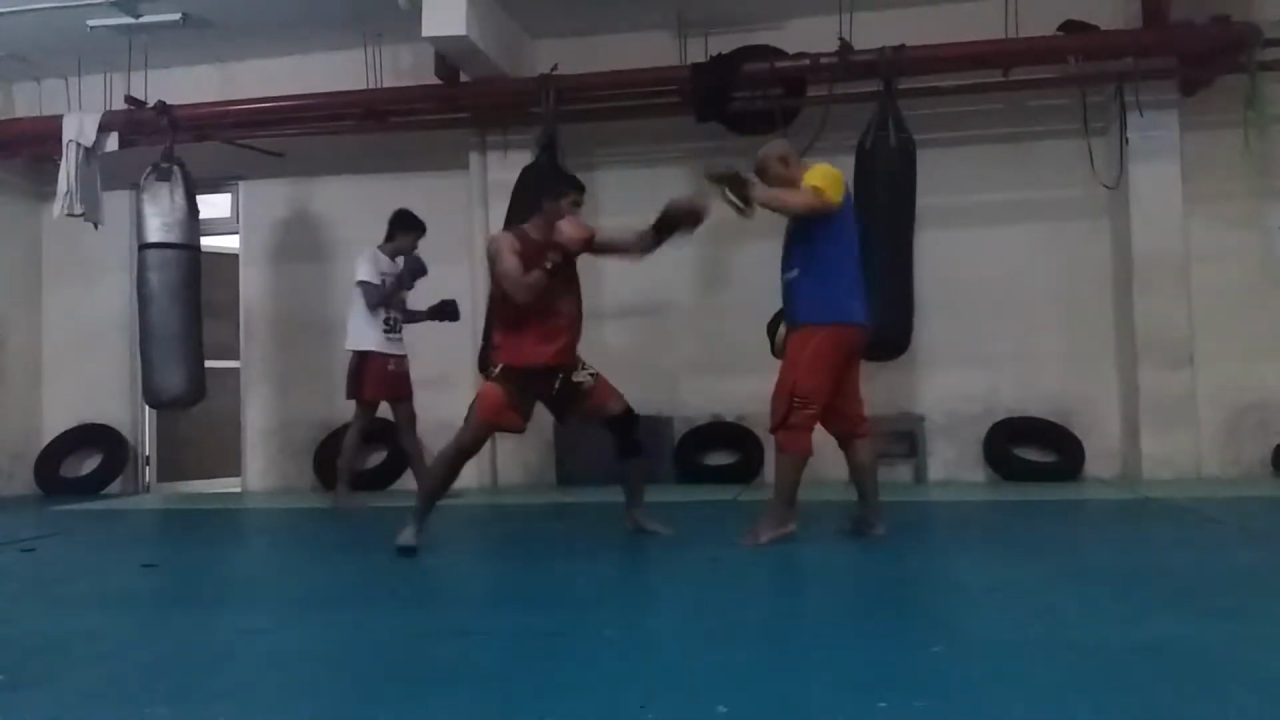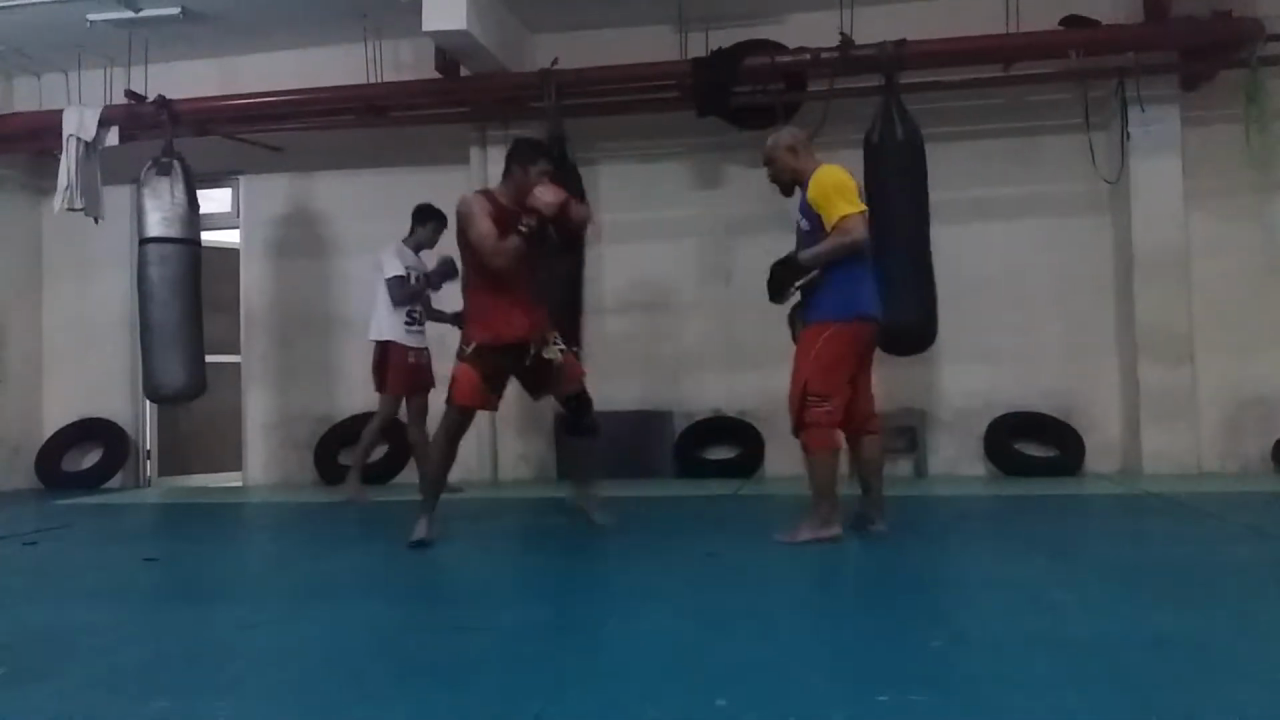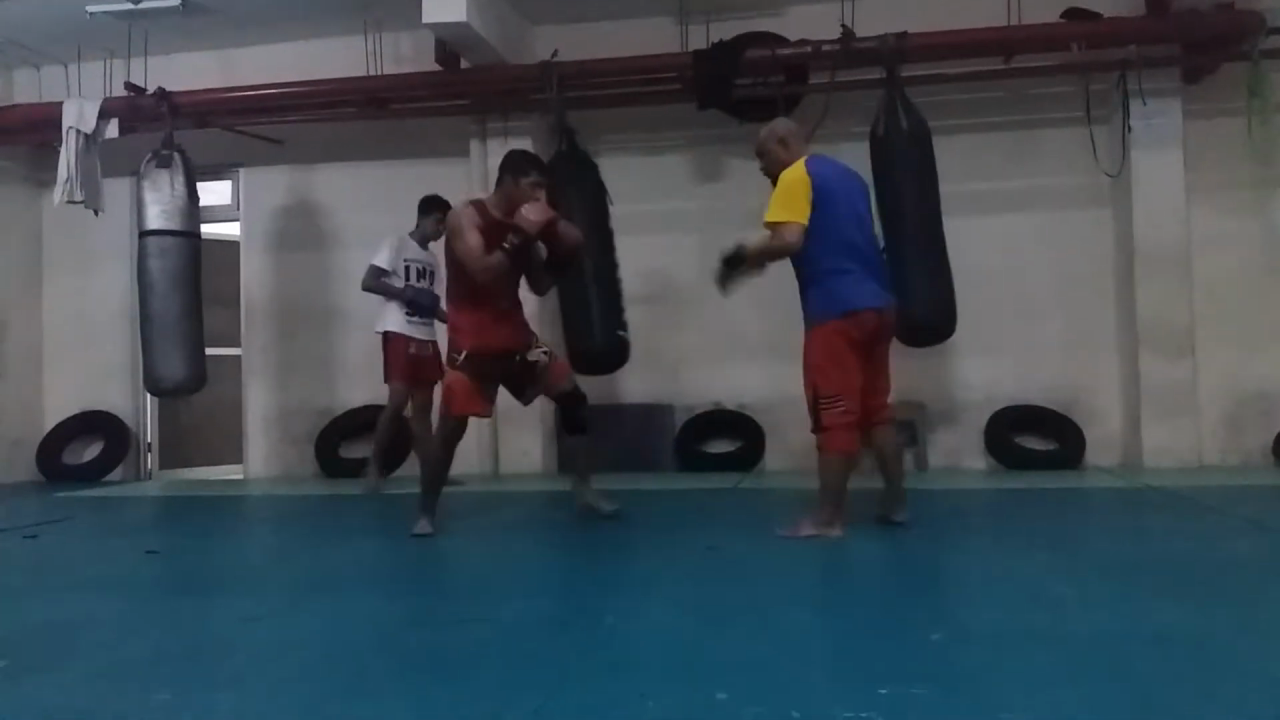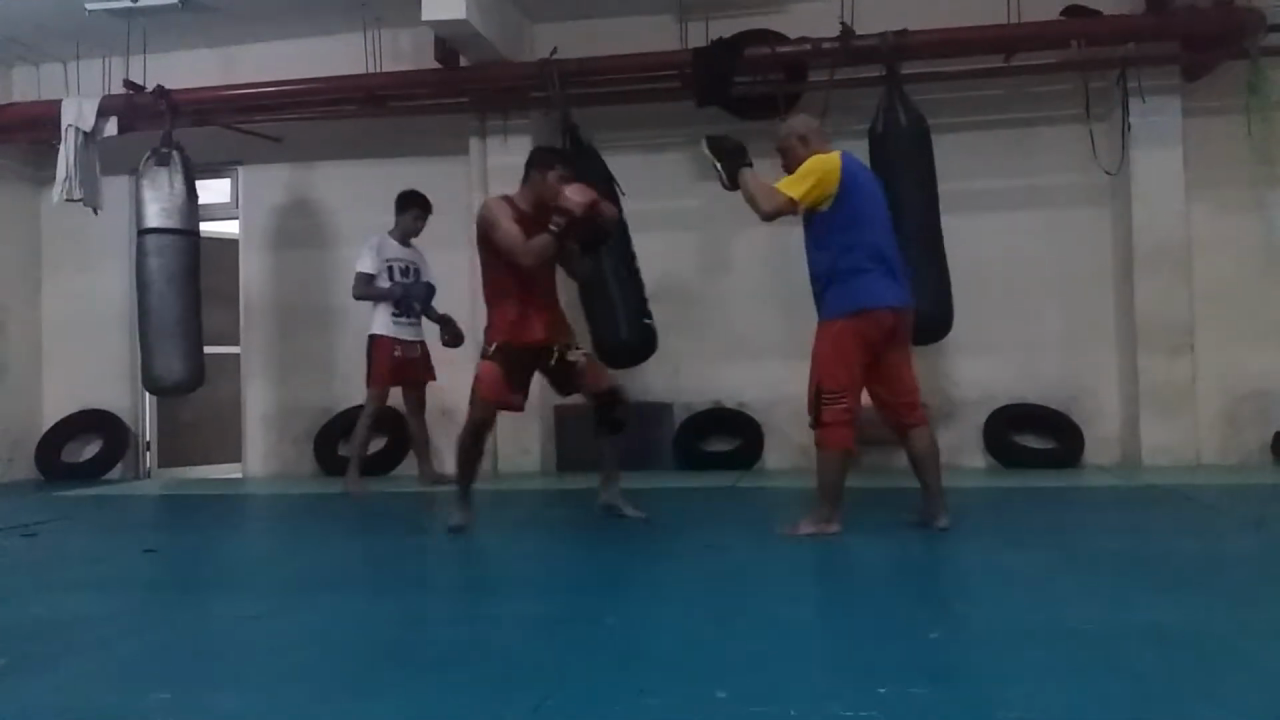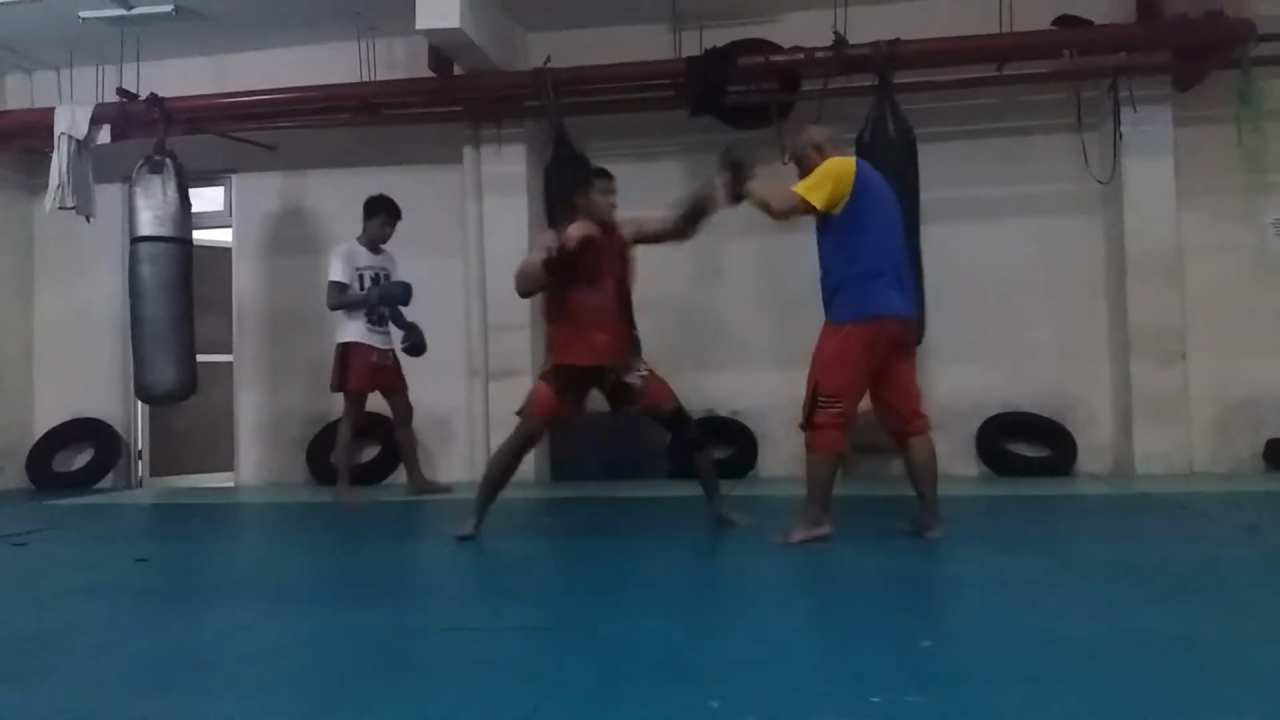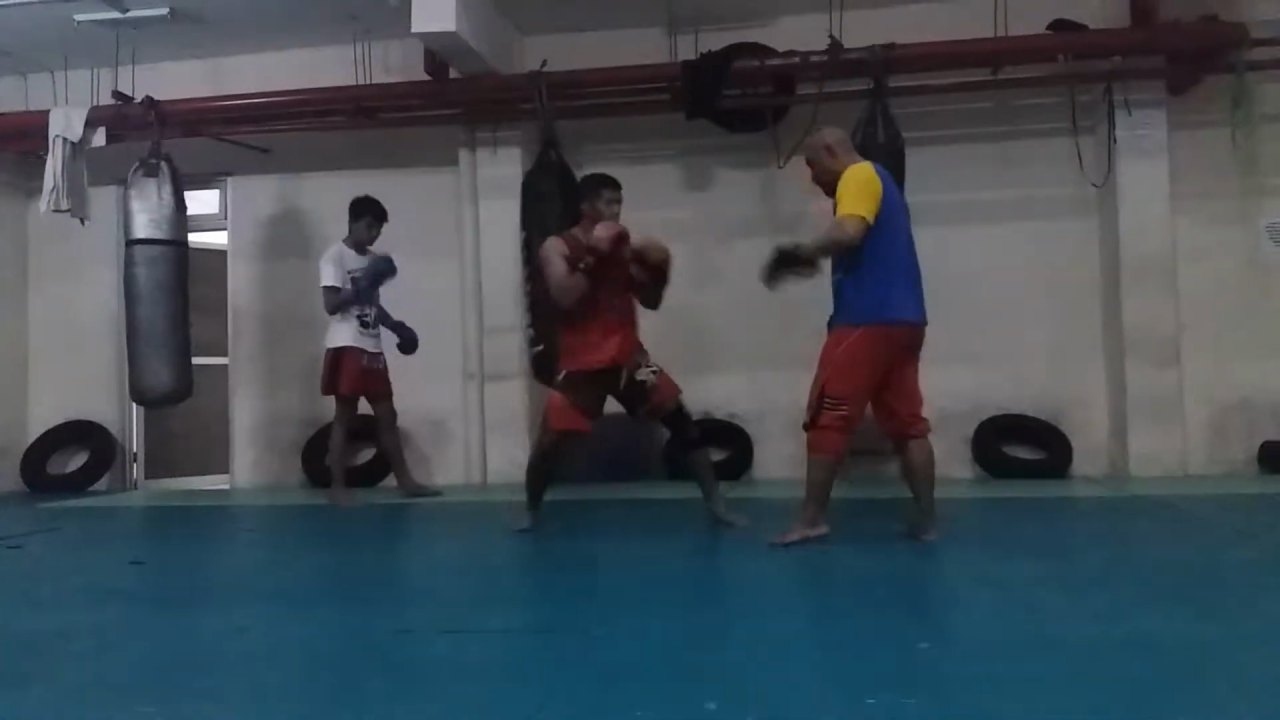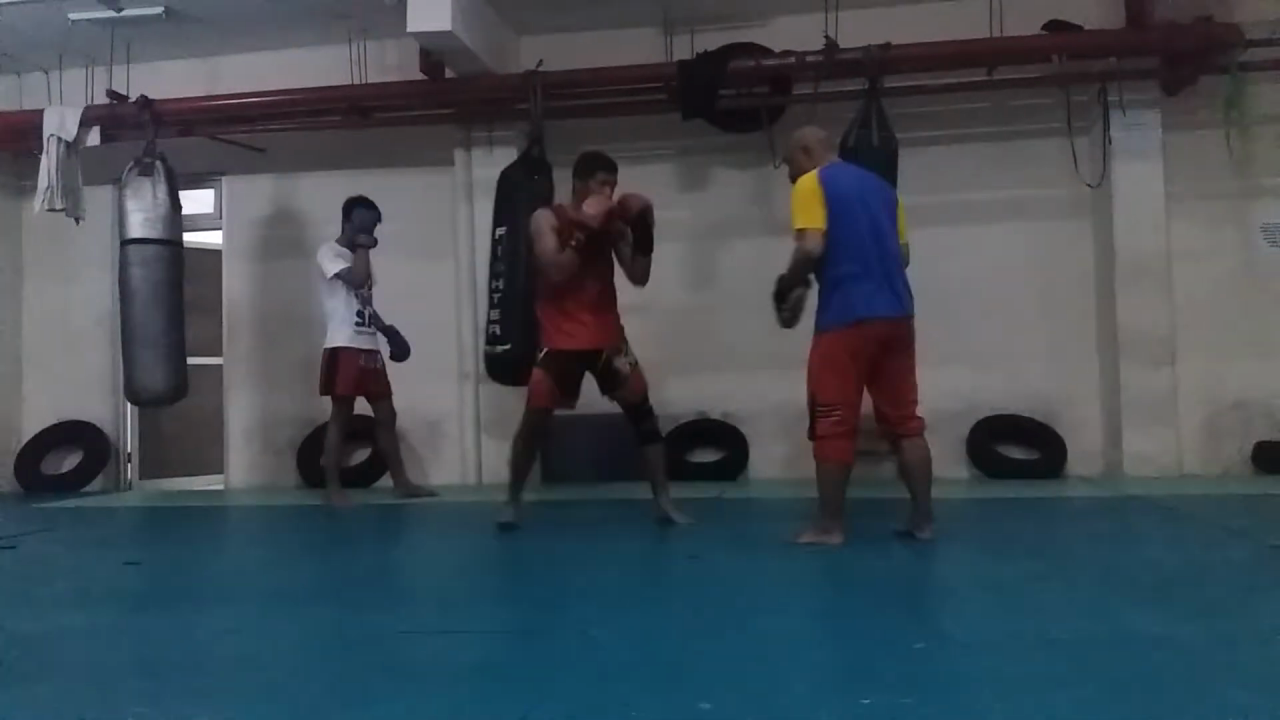
dt=0.3s
person 1, frame 1
left shoulder: (823, 176)
right shoulder: (805, 195)
left elbow: (809, 203)
left wrist: (751, 190)
left hip: (824, 320)
right hip: (843, 320)
left knee: (792, 416)
right knee: (849, 420)
left ankle: (780, 515)
right ankle: (871, 514)
person 1, frame 2
left shoulder: (826, 179)
right shoulder: (822, 187)
left elbow: (854, 235)
left wrist: (799, 262)
right wrist: (803, 274)
left hip: (835, 315)
right hip: (858, 313)
left knee: (812, 412)
right knee: (859, 416)
left ankle: (824, 516)
right ankle: (873, 509)
person 1, frame 3
left shoulder: (795, 177)
right shoulder: (846, 174)
left elbow: (787, 241)
left wrist: (745, 257)
left hip: (835, 310)
right hip: (875, 304)
left knee: (833, 415)
right knee: (874, 410)
left ankle: (828, 517)
right ankle: (895, 500)
person 1, frame 4
left shoulder: (824, 166)
right shoulder: (857, 171)
left elbow: (769, 207)
left wrist: (740, 167)
left hip: (850, 307)
right hip: (891, 304)
left knee: (833, 411)
right knee: (906, 409)
left ankle: (826, 514)
right ankle: (935, 505)
person 1, frame 5
left shoulder: (840, 169)
right shoulder: (872, 181)
left elbow: (782, 206)
left wrist: (746, 179)
left hip: (859, 315)
right hip: (898, 313)
left knee: (825, 415)
right knee: (908, 418)
left ankle: (815, 517)
right ankle: (931, 516)
person 1, frame 6
left shoulder: (859, 176)
right shoulder: (879, 184)
left elbow: (846, 234)
left wrist: (798, 254)
right wrist: (811, 258)
left hip: (867, 319)
right hip: (905, 317)
left knee: (830, 416)
right knee: (906, 422)
left ankle: (812, 518)
right ankle: (924, 519)
person 1, frame 7
left shoulder: (813, 182)
right shoulder: (879, 185)
left elbow: (811, 248)
right elbow: (902, 253)
left wrist: (790, 283)
left hip: (846, 319)
right hip: (896, 315)
left knee: (832, 425)
right knee: (903, 420)
left ankle: (829, 525)
right ankle: (923, 517)
person 2, frame 1
left shoulder: (574, 239)
right shoulder: (505, 243)
left elbow: (638, 244)
right elbow: (520, 294)
left wrist: (669, 223)
right wrist: (557, 255)
left hip: (562, 362)
right hip: (515, 363)
left knee: (624, 420)
right knee: (466, 442)
left ankle: (636, 513)
right ankle: (415, 523)
person 2, frame 2
left shoulder: (534, 207)
right shoulder: (475, 206)
right elbow: (498, 259)
left wrist: (568, 215)
right wrist: (532, 220)
left hip: (533, 328)
right hip: (486, 335)
left knee: (578, 401)
right knee: (455, 422)
left ankle: (583, 493)
right ankle: (426, 515)
person 2, frame 3
left shoulder: (524, 223)
right shoulder: (466, 217)
left elbow: (541, 286)
right elbow: (482, 273)
left wrist: (559, 250)
right wrist: (518, 238)
left hip: (516, 335)
right hip: (473, 340)
left knee: (572, 398)
right knee: (451, 427)
left ankle: (583, 489)
right ankle: (427, 513)
person 2, frame 4
left shoulder: (551, 215)
right shoulder: (496, 211)
left elbow: (578, 268)
right elbow: (527, 256)
left wrist: (595, 226)
right wrist: (565, 220)
left hip: (553, 332)
right hip: (509, 336)
left knee: (608, 397)
right knee: (479, 418)
left ankle: (610, 492)
right ankle: (463, 503)
person 2, frame 5
left shoulder: (621, 233)
right shoulder: (552, 242)
left elbow: (679, 229)
right elbow: (524, 286)
left wrist: (696, 208)
right wrist: (561, 254)
left hip: (618, 356)
right hip: (568, 358)
left knee: (679, 420)
right knee: (525, 435)
left ankle: (717, 503)
right ankle: (478, 515)
person 2, frame 6
left shoulder: (621, 245)
right shoulder: (556, 247)
left elbow: (651, 300)
right elbow: (565, 298)
left wrist: (659, 272)
right wrist: (594, 257)
left hip: (627, 355)
right hip: (580, 362)
left knee: (680, 420)
right knee: (549, 440)
left ankle: (715, 503)
right ankle: (531, 509)
person 2, frame 7
left shoulder: (612, 223)
right shoulder: (546, 220)
left elbow: (639, 277)
right elbow: (555, 272)
left wrist: (643, 231)
right wrist: (583, 232)
left hip: (607, 335)
right hip: (561, 338)
left knee: (642, 412)
right knee: (534, 419)
left ankle: (663, 501)
right ankle: (513, 500)
person 3, frame 1
left shoulder: (397, 267)
right shoulder: (369, 259)
right elbow: (372, 301)
left wrist: (431, 313)
right wrist: (404, 279)
left hip: (396, 353)
right hip: (371, 352)
left knee: (407, 421)
right knee: (362, 419)
right ankle: (342, 489)
person 3, frame 2
left shoulder: (419, 264)
right shoulder: (394, 253)
right elbow: (399, 296)
left wrist: (452, 317)
right wrist: (432, 279)
left hip: (418, 346)
right hip: (393, 343)
left knee: (419, 414)
right knee: (387, 411)
right ankle: (354, 477)
person 3, frame 3
left shoulder: (433, 259)
right shoulder: (396, 245)
right elbow: (368, 282)
right wrist: (406, 294)
left hip: (426, 338)
right hip: (398, 334)
left knee: (423, 406)
right knee: (398, 401)
right ankle: (375, 465)
person 3, frame 4
left shoulder: (418, 256)
right shoulder: (376, 246)
right elbow: (358, 290)
left wrist: (441, 320)
right wrist: (396, 291)
left hip: (414, 339)
right hip: (385, 337)
left knee: (417, 405)
right knee: (375, 403)
left ankle: (426, 469)
right ankle: (353, 473)
person 3, frame 5
left shoulder: (388, 259)
right shoulder: (345, 253)
right elbow: (333, 300)
left wrist: (406, 326)
right wrist: (372, 296)
left hip: (384, 347)
right hip: (357, 345)
left knee: (403, 411)
right knee: (352, 414)
left ankle: (415, 477)
right ankle: (343, 484)
person 3, frame 6
left shoulder: (373, 260)
right shoulder: (334, 256)
right elbow: (331, 305)
left wrist: (395, 325)
right wrist: (365, 282)
left hip: (373, 349)
right hip: (346, 348)
left knee: (387, 415)
right knee: (344, 416)
left ankle: (405, 480)
right ankle: (338, 486)
person 3, frame 7
left shoulder: (361, 257)
right shoulder: (329, 253)
right elbow: (356, 281)
left wrist: (387, 330)
right wrist: (362, 244)
left hip: (370, 349)
right hip: (344, 348)
left knee: (386, 415)
right knee: (340, 416)
left ankle: (401, 481)
right ankle: (333, 487)
